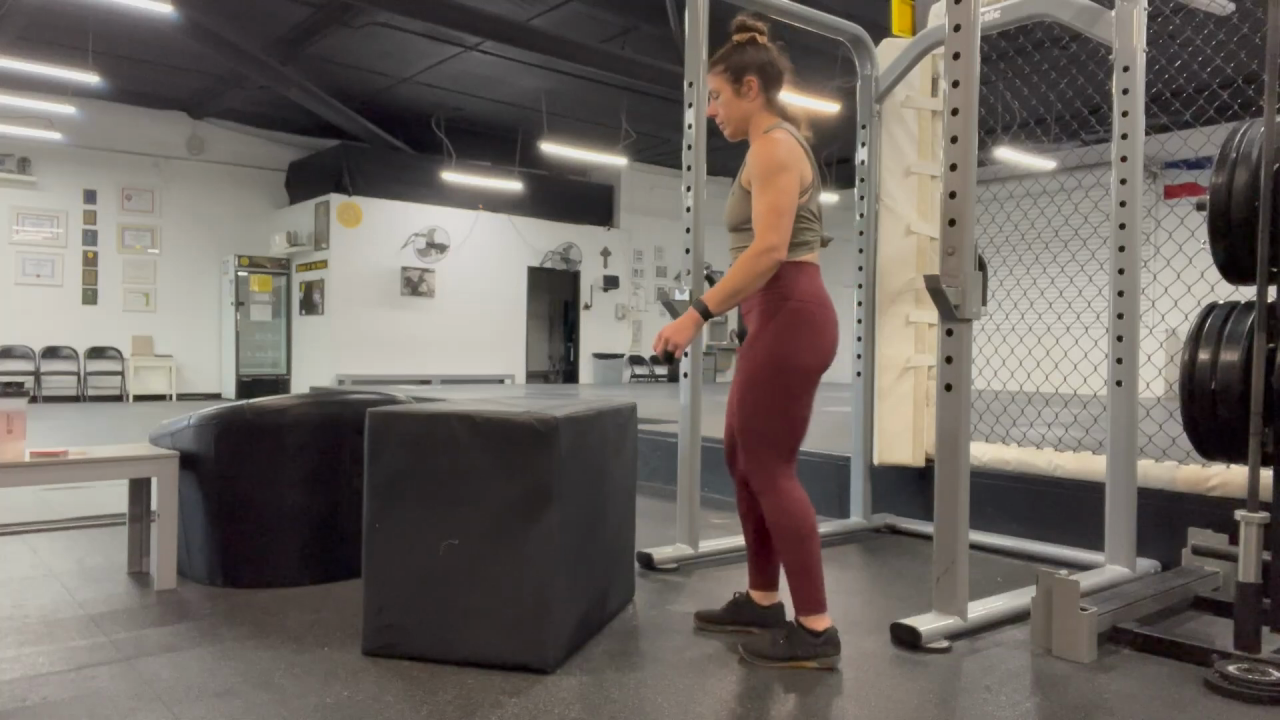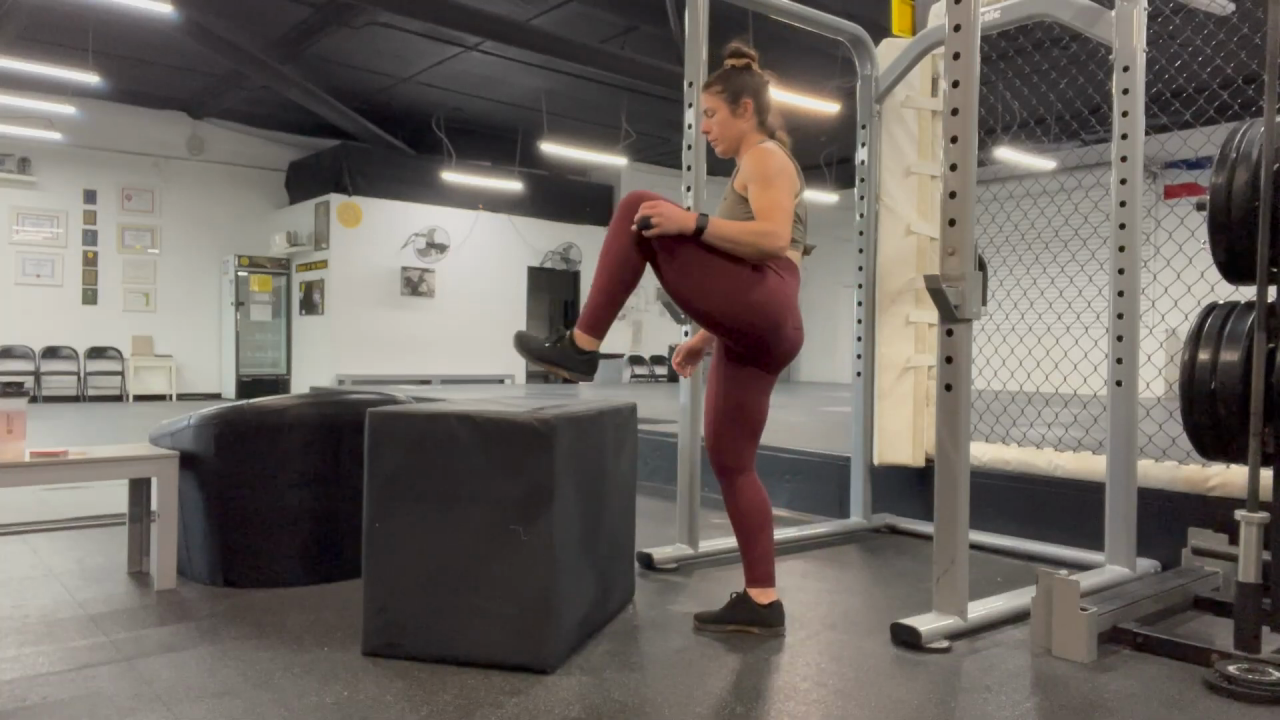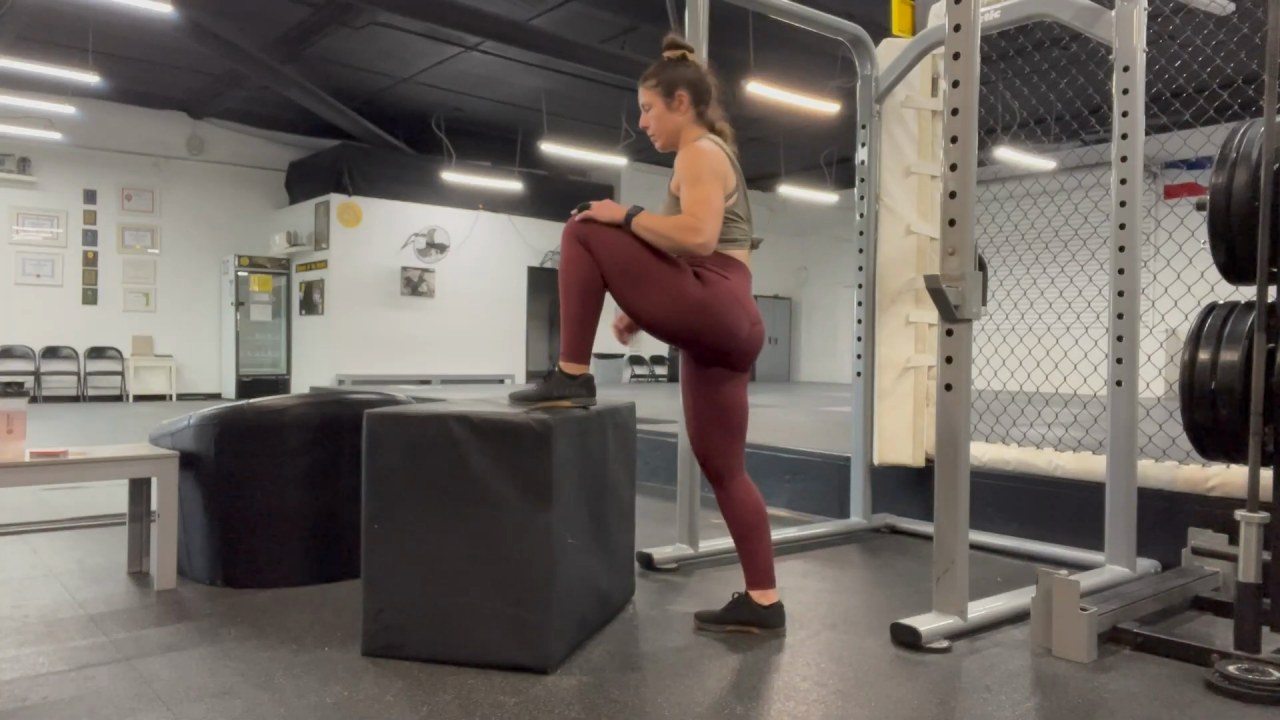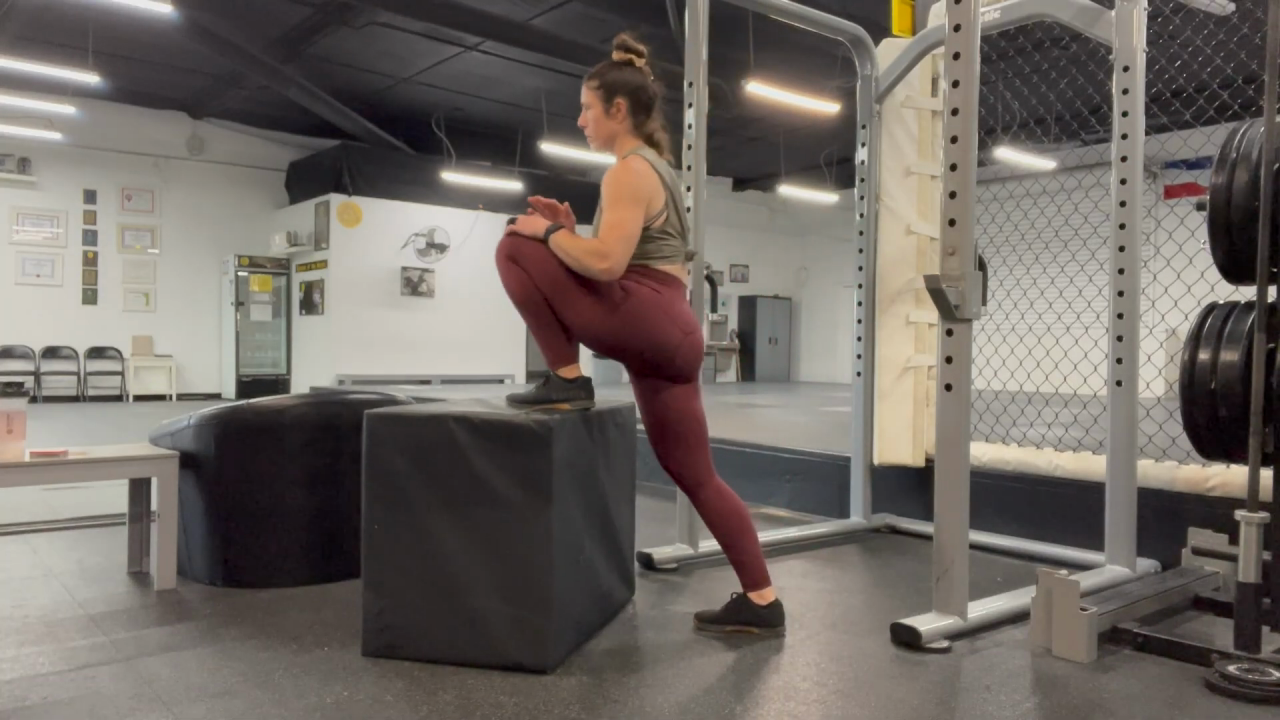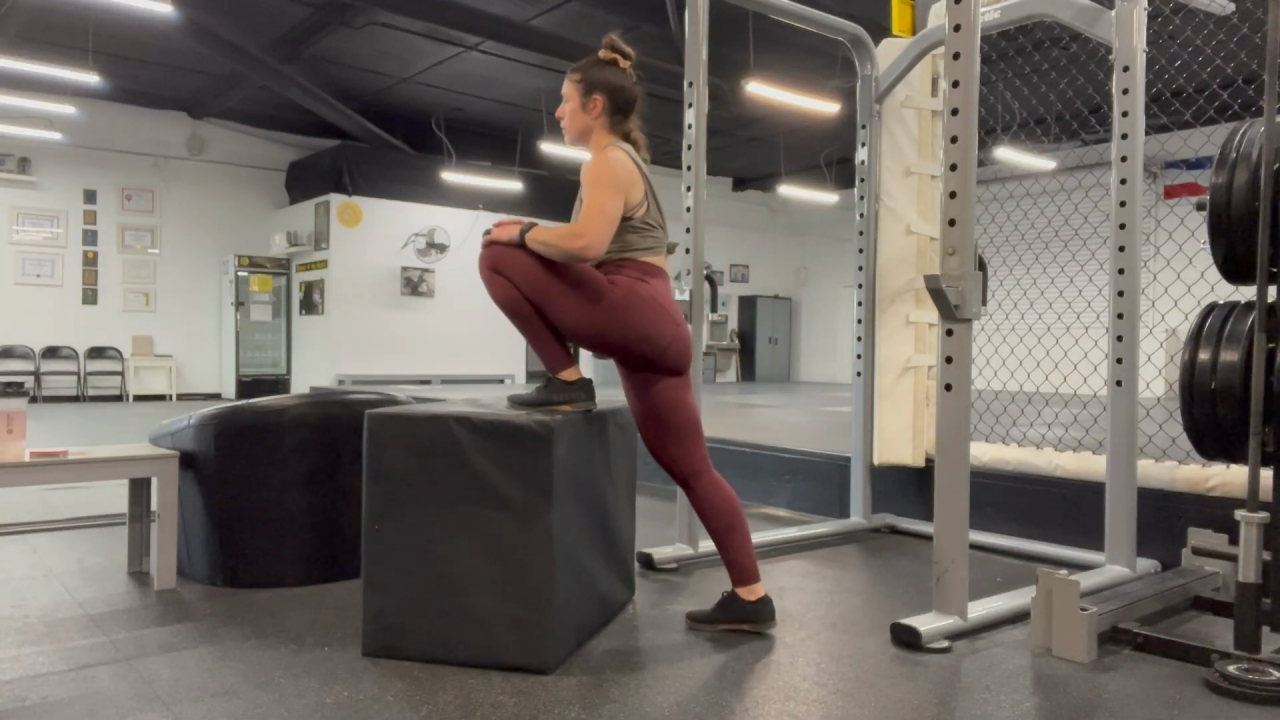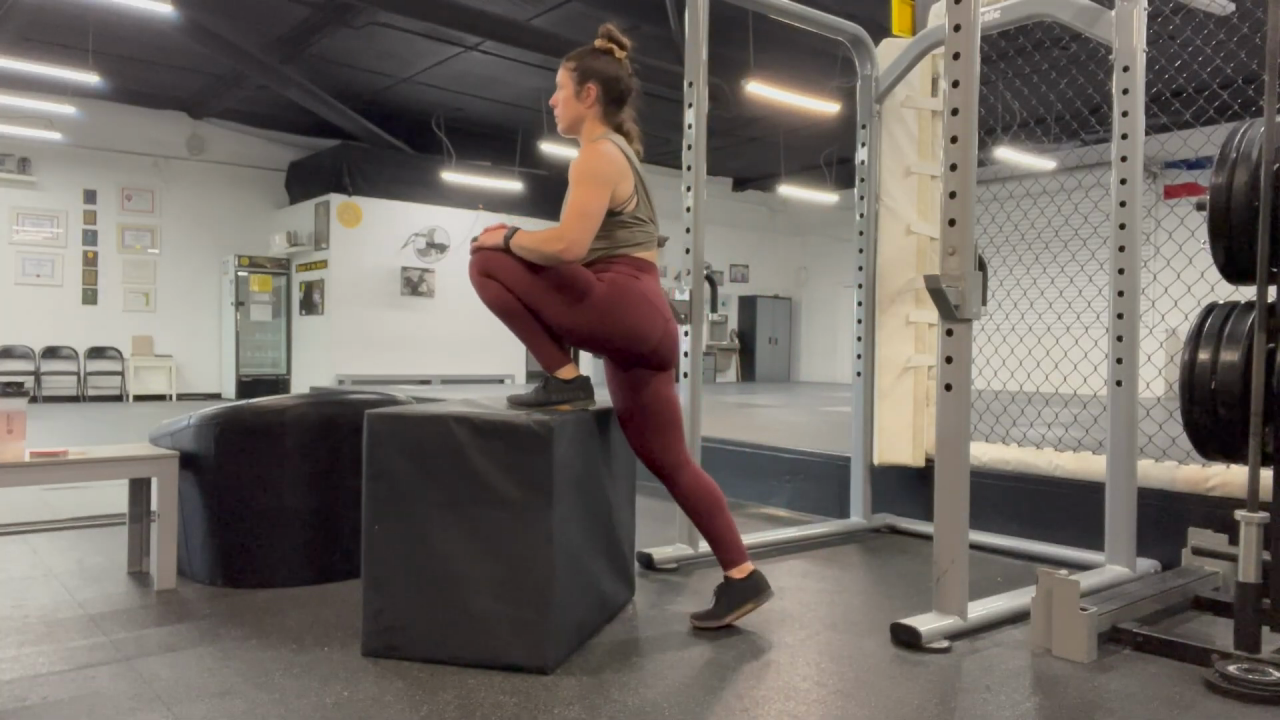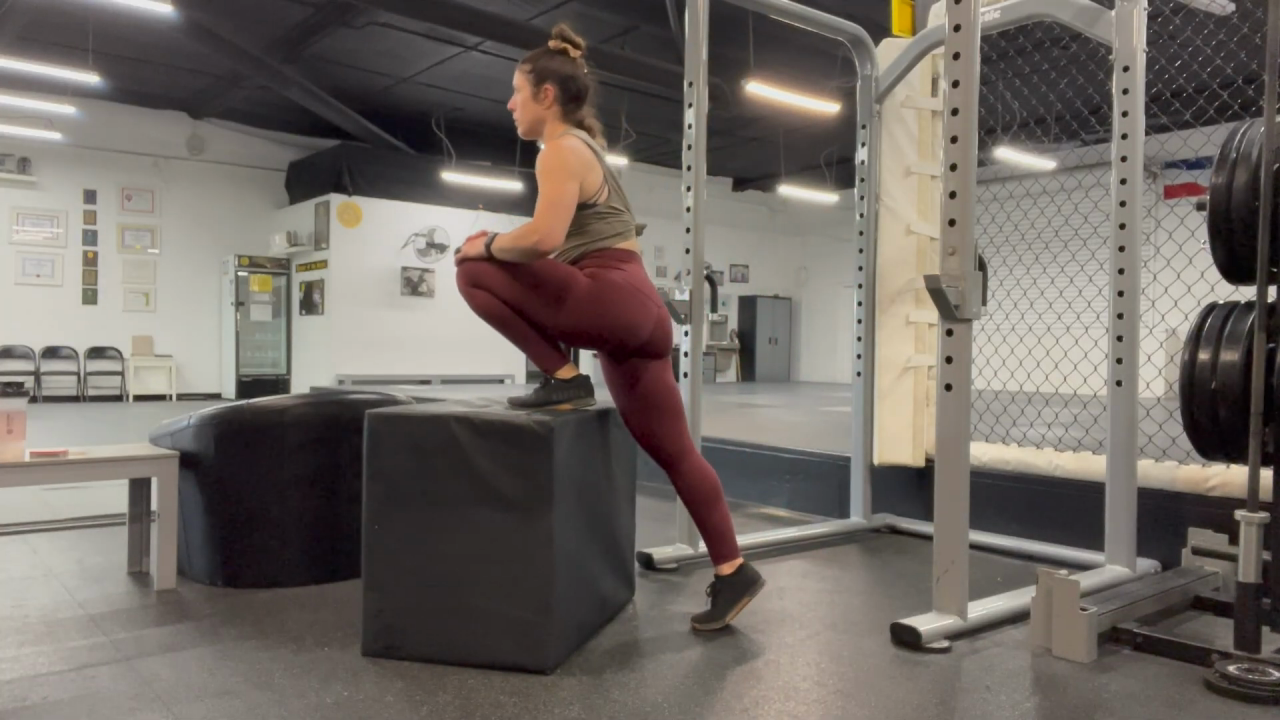
dt=0.7s
person 1, frame 1
left shoulder: (772, 147)
right shoulder: (778, 147)
left elbow: (767, 251)
left wrist: (697, 314)
left hip: (788, 320)
right hip: (784, 320)
left knee: (768, 474)
right knee: (743, 464)
left ankle: (813, 630)
right ankle: (761, 602)
person 1, frame 2
left shoulder: (766, 156)
right shoulder: (757, 167)
left elbow: (774, 240)
left wrist: (691, 223)
right wrist: (706, 334)
left hip: (762, 310)
right hip: (759, 332)
left knee: (636, 212)
right knee: (731, 464)
left ankle: (580, 348)
right ankle: (761, 602)
person 1, frame 3
left shoulder: (699, 153)
right shoulder: (714, 156)
left elbow: (698, 238)
left wrist: (626, 215)
right wrist: (645, 312)
left hip: (711, 312)
right hip: (730, 327)
left knee: (584, 233)
right knee: (722, 468)
left ankle: (572, 376)
right ankle: (762, 601)
person 1, frame 4
left shoulder: (628, 170)
right shoulder: (651, 166)
left elbow: (607, 264)
left wrist: (548, 234)
right wrist: (568, 228)
left hip: (645, 325)
right hip: (672, 336)
left knee: (515, 249)
right knee: (696, 476)
left ankle: (567, 380)
right ankle: (761, 600)
person 1, frame 5
left shoulder: (606, 161)
right shoulder: (624, 161)
left elbow: (587, 245)
left wrist: (524, 234)
right wrist: (538, 238)
left hip: (634, 317)
right hip: (656, 330)
left knee: (499, 257)
right knee: (690, 468)
left ankle: (567, 382)
right ankle: (749, 596)
person 1, frame 6
left shoulder: (596, 156)
right shoulder: (617, 152)
left elbow: (570, 247)
left wrist: (508, 237)
right wrist: (523, 240)
left hip: (623, 312)
right hip: (643, 322)
left knee: (488, 263)
right knee: (670, 462)
left ankle: (565, 379)
right ankle: (741, 577)
person 1, frame 7
left shoulder: (560, 150)
right shoulder: (582, 146)
left elbow: (543, 238)
left wrist: (487, 243)
right wrist: (501, 244)
left hip: (612, 305)
right hip: (634, 312)
left knee: (475, 272)
right knee: (674, 452)
left ankle: (563, 379)
right ankle: (732, 573)
